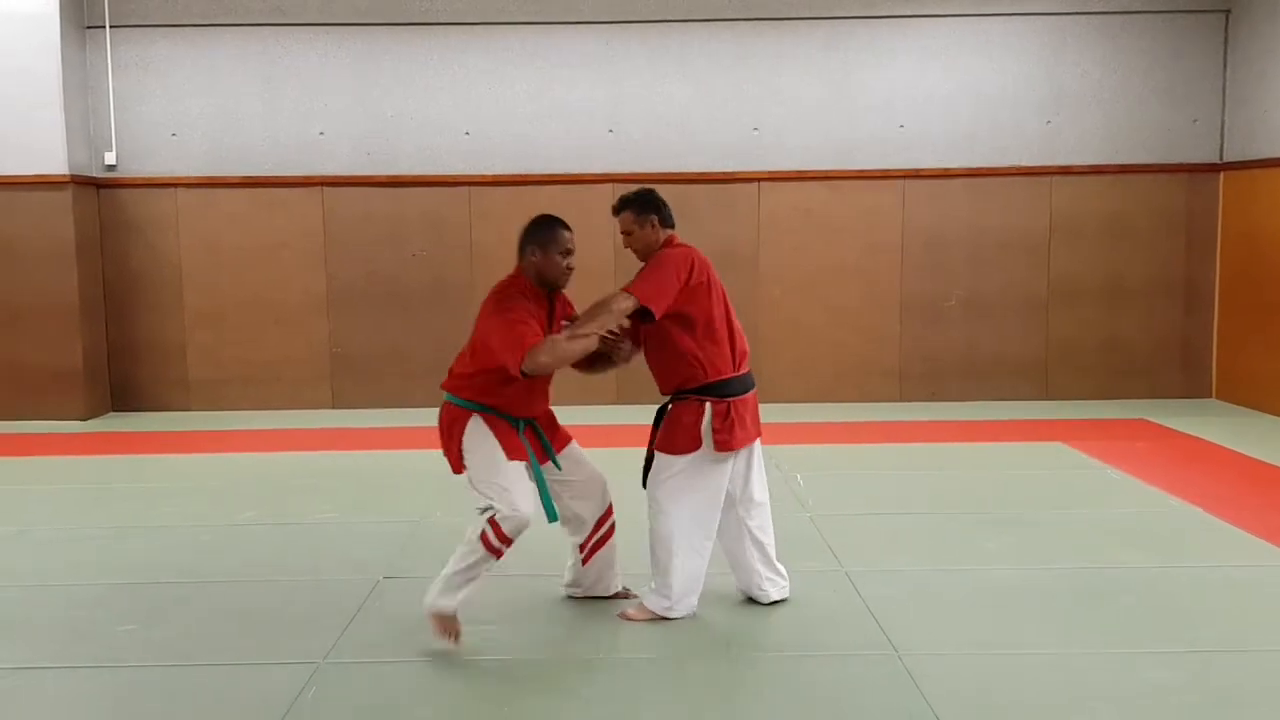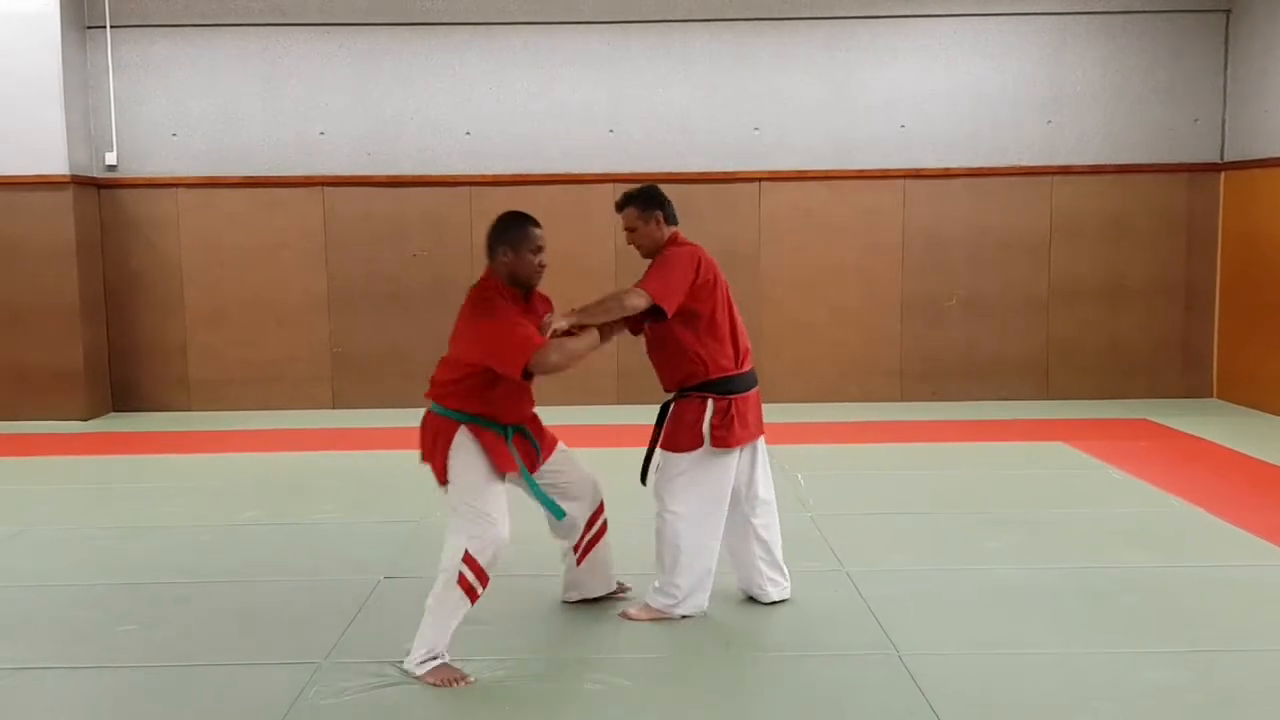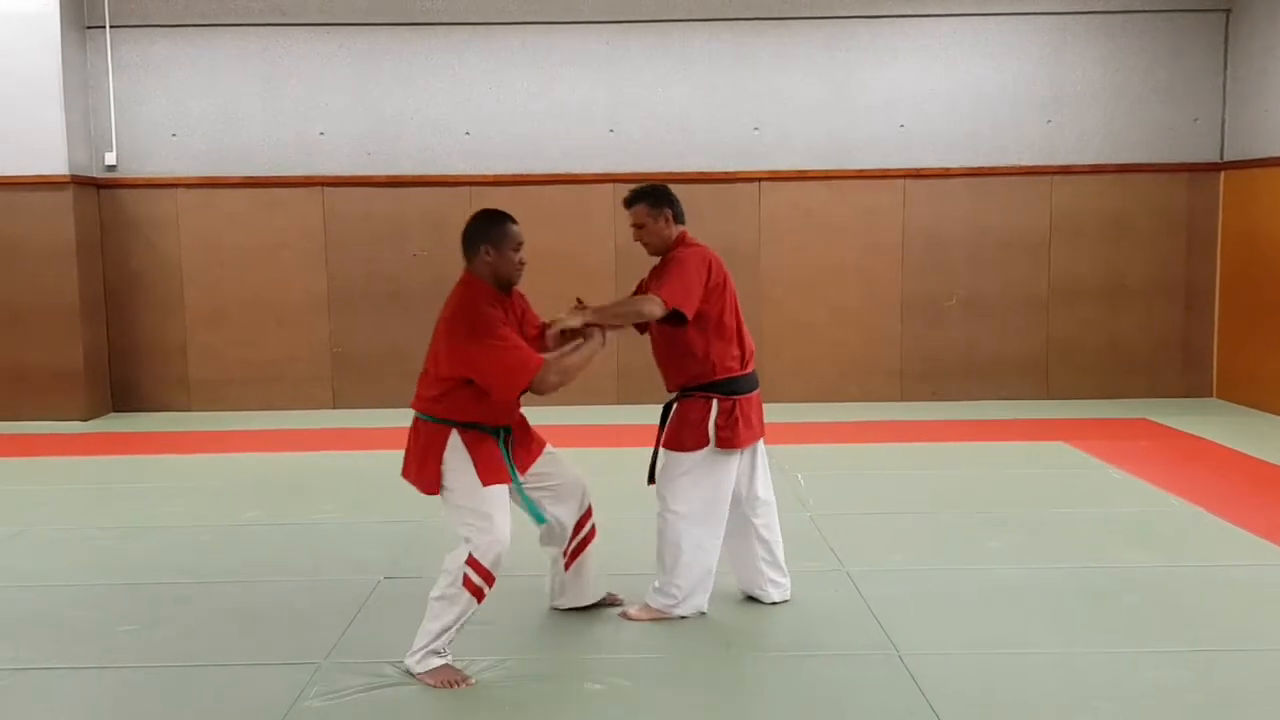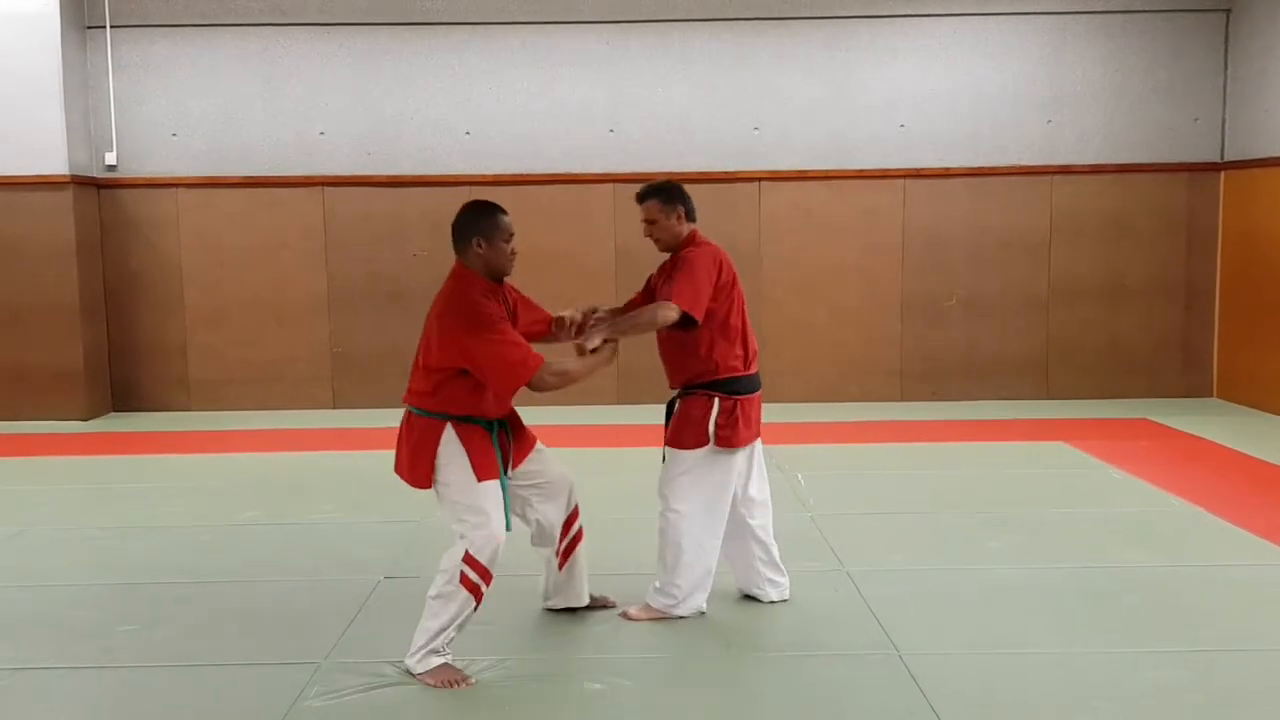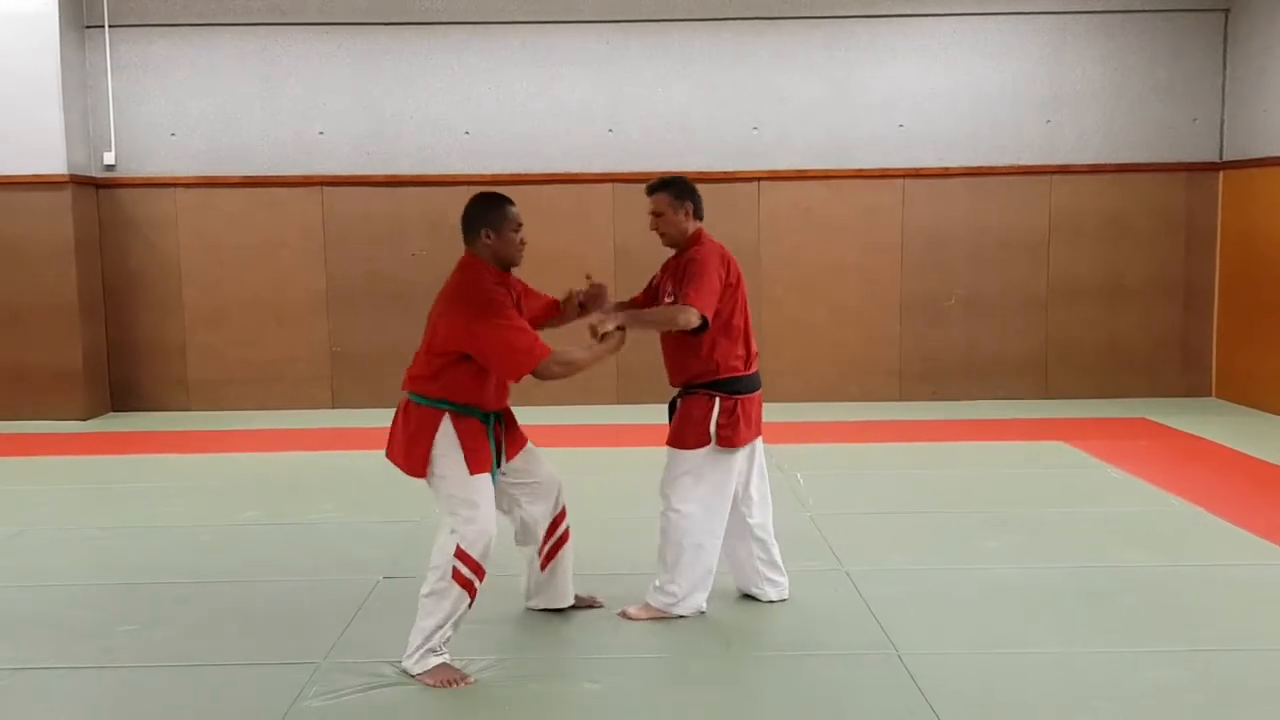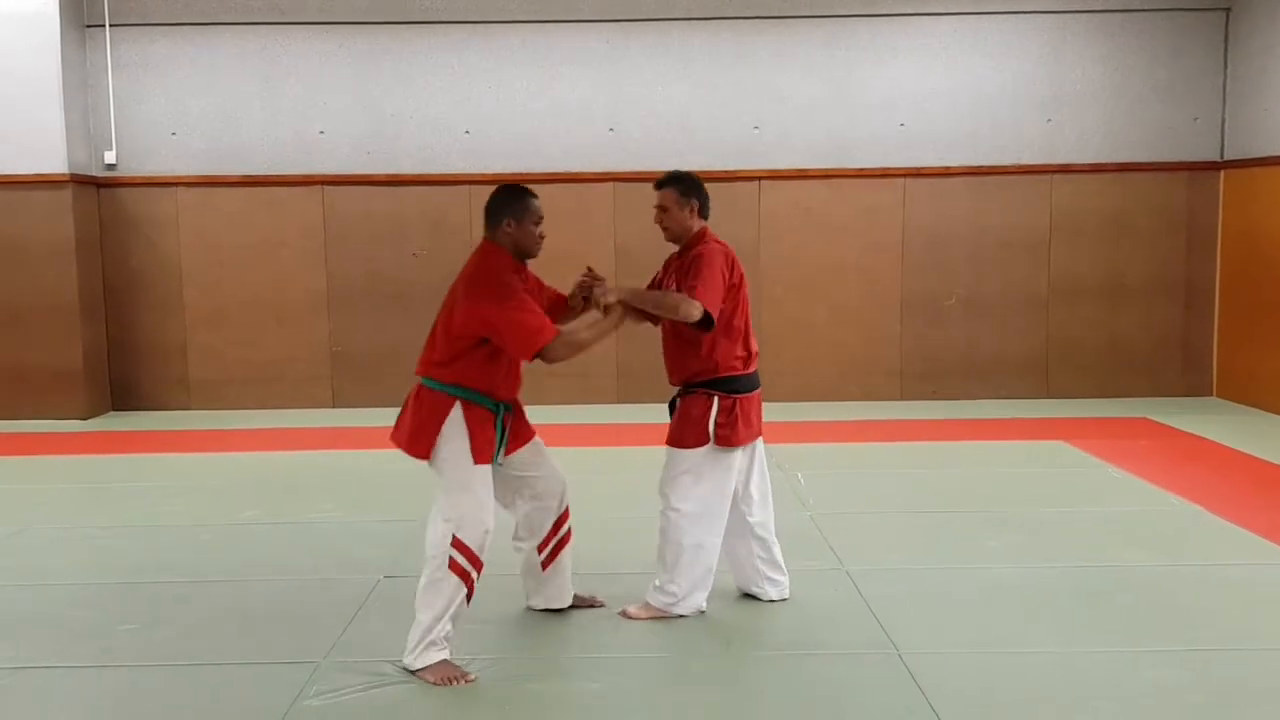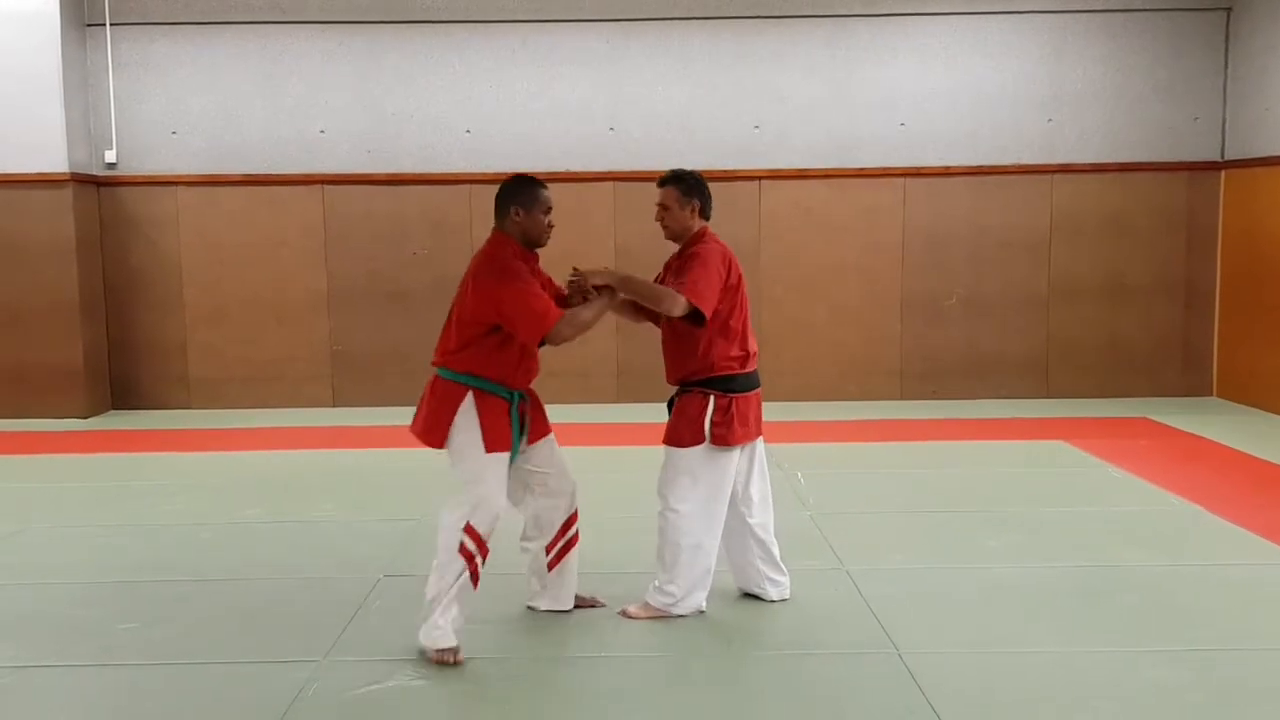
dt=0.1s
person 1, frame 1
left shoulder: (555, 300)
right shoulder: (508, 303)
left elbow: (587, 362)
right elbow: (536, 361)
left wrist: (615, 349)
right wrist: (595, 337)
left hip: (530, 417)
right hip: (481, 420)
left knee: (590, 489)
right knee: (514, 508)
left ankle: (591, 581)
right ankle: (443, 599)
person 1, frame 2
left shoulder: (530, 298)
right shoulder: (487, 309)
left elbow: (558, 349)
right elbow: (546, 362)
left wrist: (601, 327)
right wrist: (596, 334)
left hip: (515, 425)
right hip: (466, 431)
left knee: (583, 490)
right knee: (482, 535)
left ankle: (588, 585)
right ankle: (427, 654)
person 1, frame 3
left shoulder: (504, 298)
right shoulder: (472, 316)
left elbow: (538, 340)
right elbow: (543, 380)
left wrist: (575, 334)
right wrist: (590, 346)
left hip: (498, 429)
right hip: (455, 440)
left knee: (568, 490)
right knee: (488, 540)
left ankle: (576, 592)
right ankle: (427, 655)
person 1, frame 4
left shoulder: (496, 289)
right shoulder: (466, 308)
left elbow: (543, 326)
right elbow: (541, 377)
left wrist: (567, 323)
right wrist: (599, 359)
left hip: (491, 424)
right hip: (448, 434)
left knee: (557, 490)
right knee: (483, 537)
left ankle: (566, 594)
right ankle: (427, 654)
person 1, frame 5
left shoulder: (498, 281)
right shoulder: (474, 296)
left elbow: (547, 314)
right elbow: (545, 365)
left wrist: (577, 304)
right wrist: (606, 349)
left hip: (483, 419)
right hip: (445, 427)
left knee: (541, 491)
right knee: (470, 534)
left ankle: (551, 594)
right ankle: (424, 654)
person 1, frame 6
left shoulder: (511, 270)
right shoulder: (489, 281)
left elbow: (554, 311)
right elbow: (552, 347)
left wrist: (580, 300)
right wrist: (609, 323)
left hip: (494, 410)
right hip: (454, 415)
left knee: (546, 490)
right knee: (467, 523)
left ankle: (551, 593)
right ankle: (425, 650)
person 1, frame 7
left shoulder: (519, 262)
right shoulder: (500, 267)
left elbow: (560, 308)
right elbow: (558, 331)
left wrist: (586, 294)
right wrist: (604, 300)
left hip: (510, 400)
right hip: (472, 403)
left knee: (555, 488)
right knee: (478, 509)
left ankle: (554, 594)
right ankle: (438, 631)
person 2, frame 1
left shoulder: (673, 261)
right shoulder: (672, 266)
left elbow: (622, 305)
right elbow: (641, 331)
left wrist: (565, 333)
left hip: (708, 406)
right hip: (730, 398)
left knee: (674, 501)
right knee: (743, 498)
left ankle: (669, 600)
right ankle: (767, 583)
person 2, frame 2
left shoulder: (681, 259)
right shoulder: (674, 263)
left elbow: (633, 301)
right elbow: (636, 321)
left wrist: (569, 320)
right wrist: (581, 327)
left hip: (711, 402)
right hip: (733, 397)
left knee: (682, 500)
right knee: (748, 497)
left ankle: (674, 599)
right ankle: (769, 584)
person 2, frame 3
left shoulder: (691, 259)
right shoulder: (670, 265)
left elbow: (650, 308)
right elbow: (625, 310)
left wrist: (582, 318)
right wrist: (588, 315)
left hip: (715, 402)
right hip: (731, 397)
left knee: (685, 500)
right knee: (748, 497)
left ankle: (674, 598)
right ankle: (770, 583)
person 2, frame 4
left shoulder: (702, 259)
right shoulder: (673, 267)
left elbow: (664, 313)
right elbow: (635, 310)
left wrist: (603, 331)
right wrist: (595, 320)
left hip: (716, 401)
right hip: (731, 398)
left knee: (686, 499)
right knee: (745, 499)
left ankle: (674, 598)
right ankle: (768, 583)
person 2, frame 5
left shoulder: (707, 258)
right shoulder: (676, 264)
left elbow: (687, 316)
right elbow: (647, 312)
left wrist: (618, 316)
right wrist: (606, 306)
left hip: (717, 401)
right hip: (728, 398)
left knee: (688, 499)
right knee: (743, 499)
left ankle: (675, 598)
right ankle: (767, 583)
person 2, frame 6
left shoulder: (711, 256)
right shoulder: (679, 261)
left elbow: (690, 309)
right elbow: (650, 311)
left wrist: (622, 294)
right wrist: (612, 295)
left hip: (717, 401)
right hip: (729, 397)
left knee: (687, 498)
right knee: (745, 497)
left ankle: (675, 597)
right ankle: (767, 582)
person 2, frame 7
left shoulder: (708, 255)
right shoulder: (686, 256)
left elbow: (675, 304)
right elbow: (651, 312)
left wrist: (615, 279)
right wrist: (604, 292)
left hip: (713, 399)
right hip: (730, 395)
left knee: (686, 498)
right knee: (743, 497)
left ankle: (673, 597)
right ankle: (767, 582)
